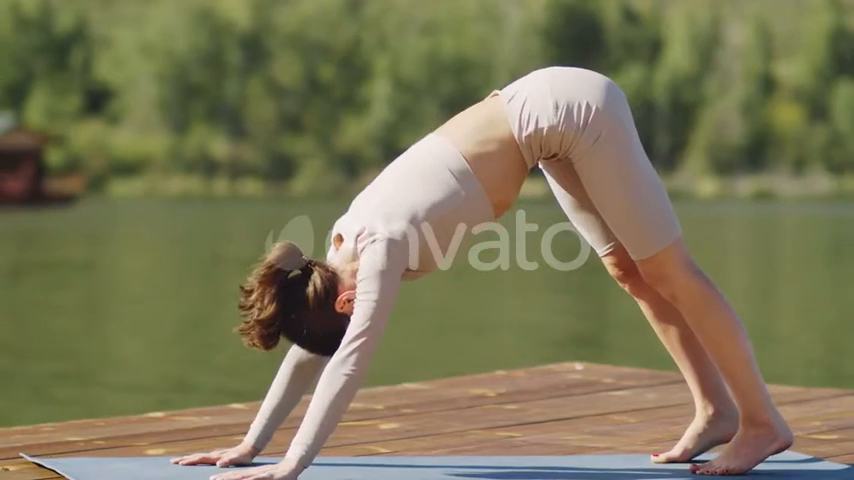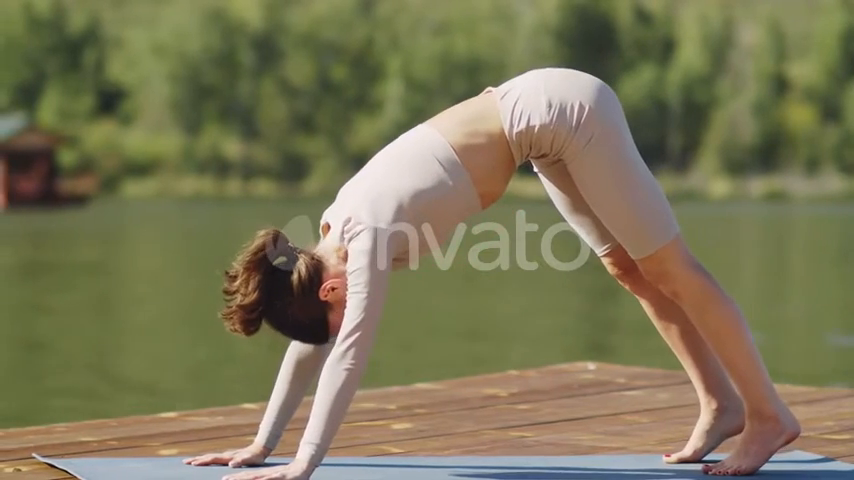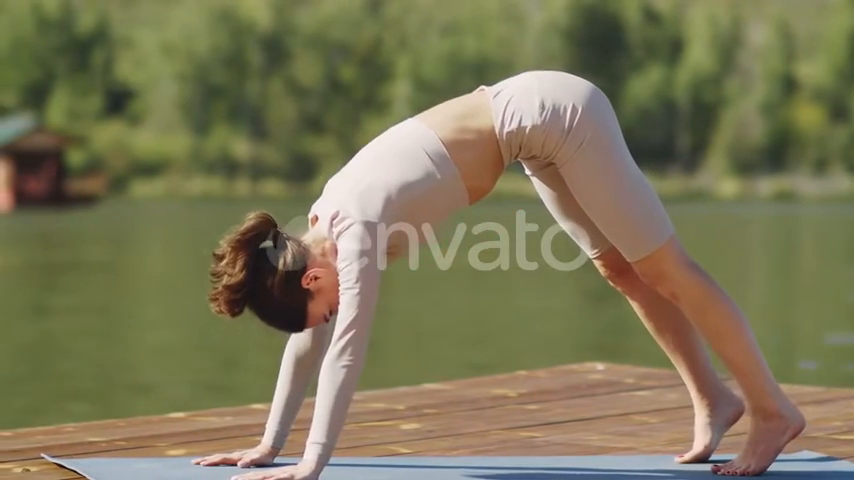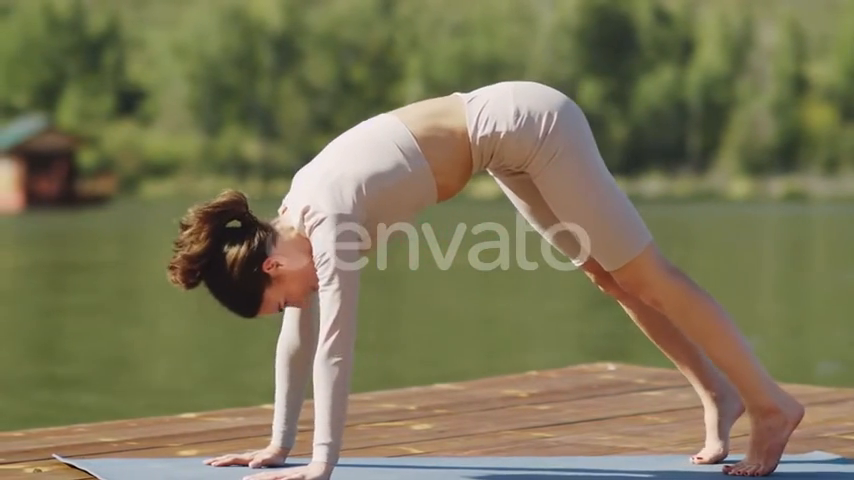
dt=0.7s
person 1, frame 1
left shoulder: (378, 245)
right shoulder: (345, 241)
left elbow: (350, 359)
right elbow: (307, 352)
left hip: (573, 110)
right hip: (549, 114)
left knee: (668, 271)
right knee: (630, 272)
left ankle: (762, 420)
right ankle: (716, 411)
person 1, frame 2
left shoulder: (367, 233)
right shoulder: (336, 227)
left elbow: (348, 352)
right elbow: (308, 345)
left hip: (565, 111)
right hip: (543, 114)
left knee: (668, 269)
right knee: (630, 271)
left ankle: (768, 413)
right ankle: (720, 404)
person 1, frame 3
left shoulder: (353, 226)
right shoulder: (323, 221)
left elbow: (346, 348)
right elbow: (307, 343)
left hip: (556, 115)
right hip: (537, 119)
left knee: (664, 270)
right knee: (622, 270)
left ankle: (773, 409)
right ankle: (712, 398)
person 1, frame 4
left shoulder: (327, 219)
right shoulder: (294, 213)
left elbow: (333, 343)
right elbow: (296, 337)
left hip: (529, 124)
right hip: (510, 128)
left knee: (646, 276)
right knee: (609, 276)
left ankle: (770, 403)
right ankle: (718, 393)
